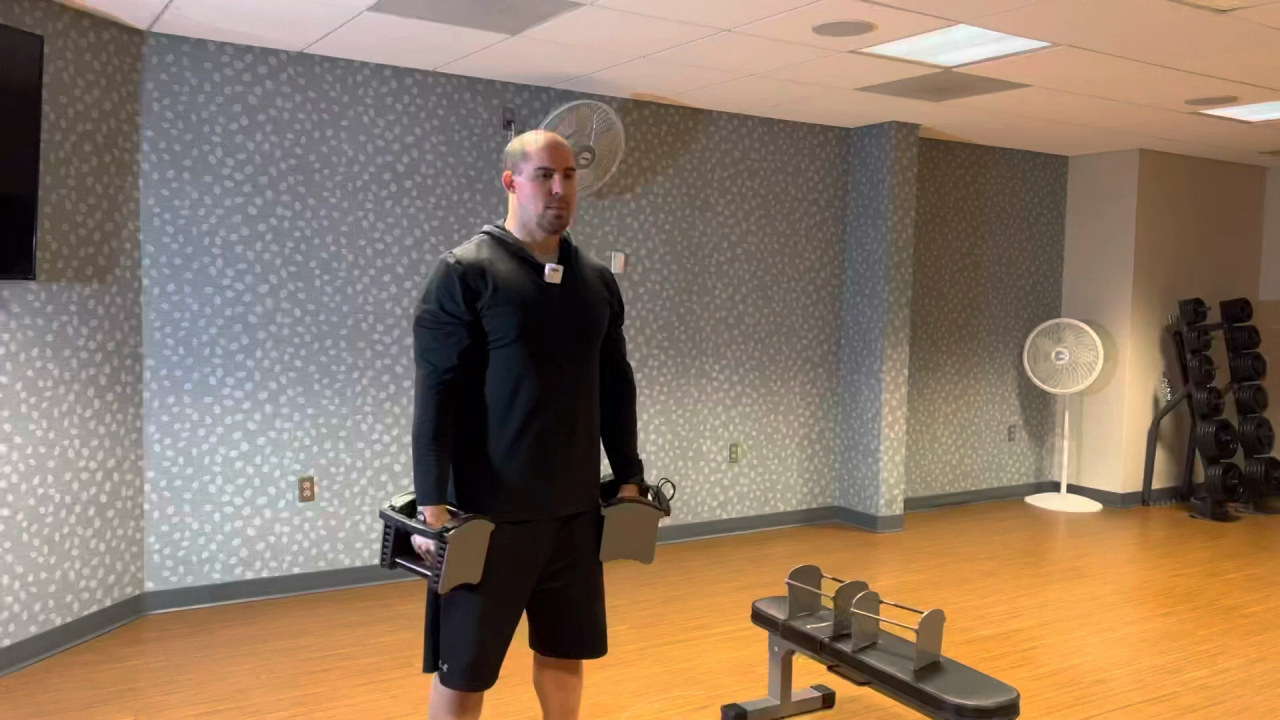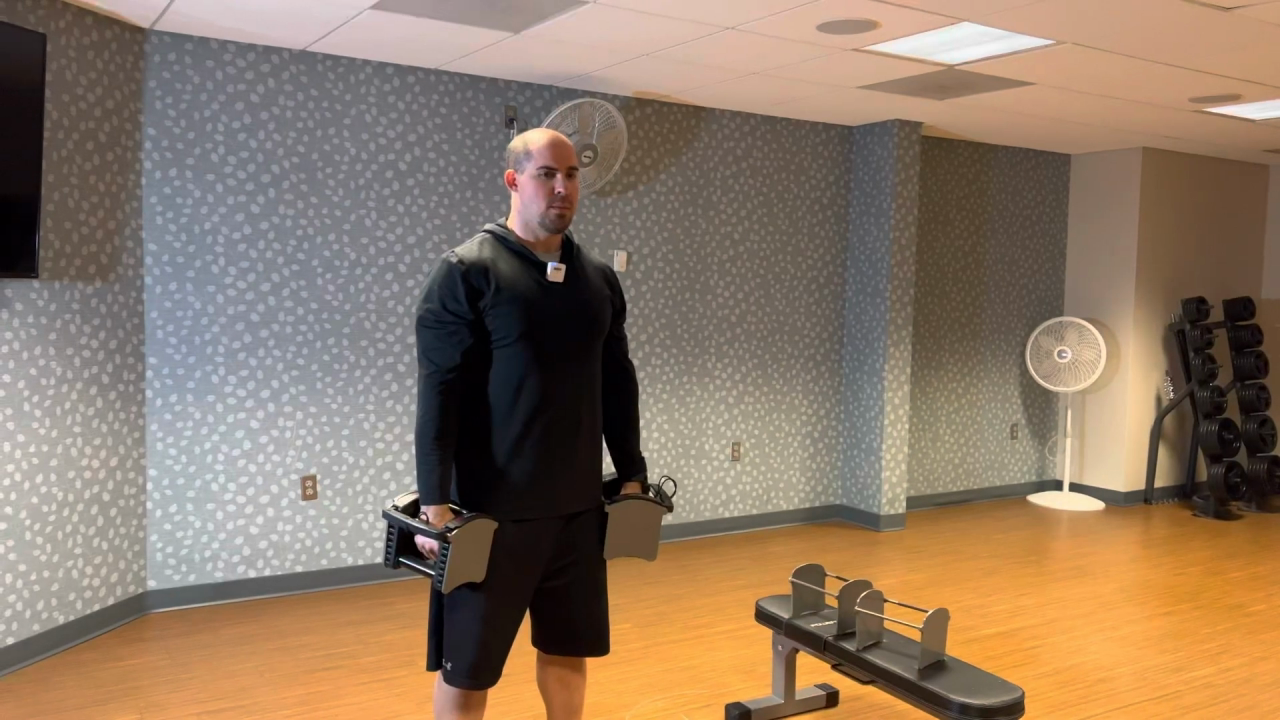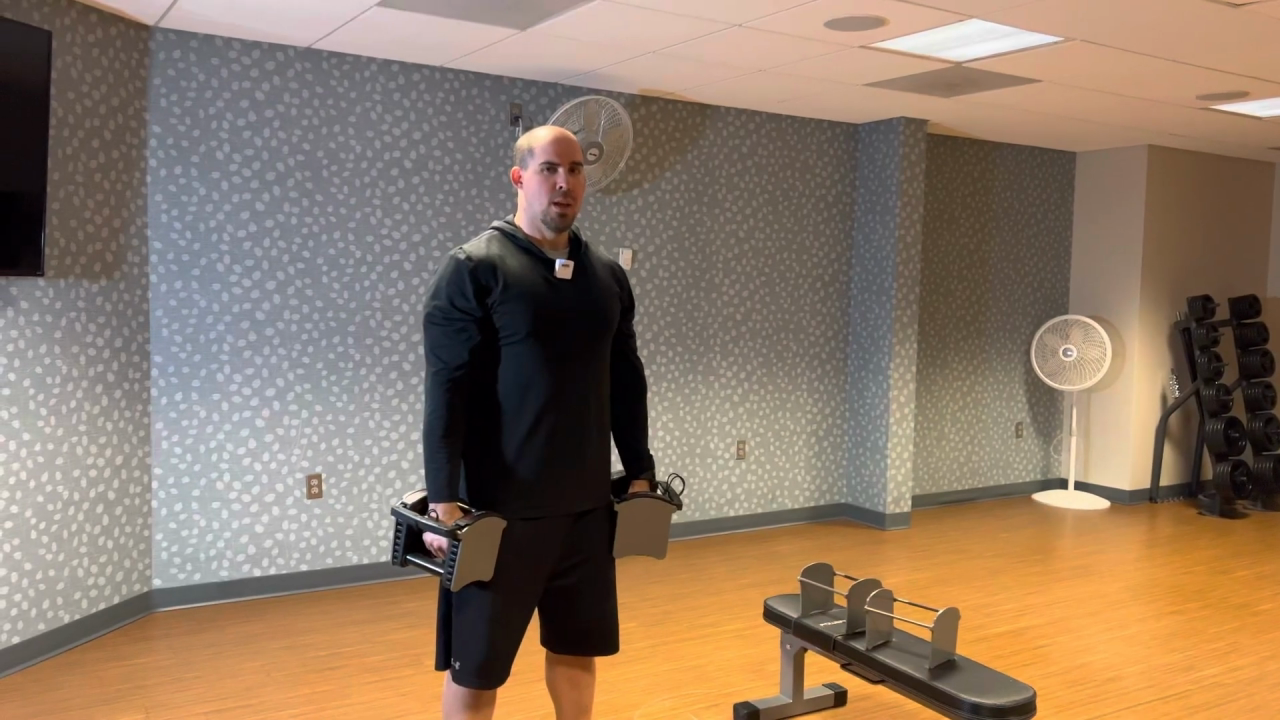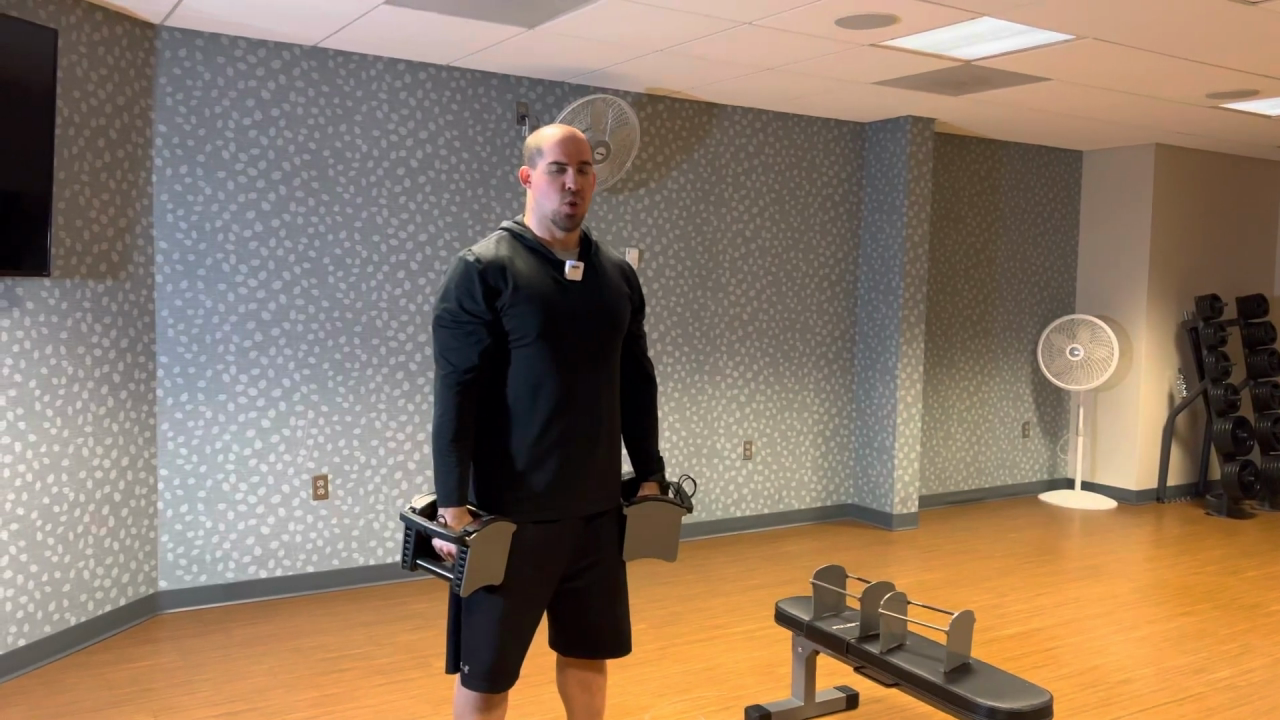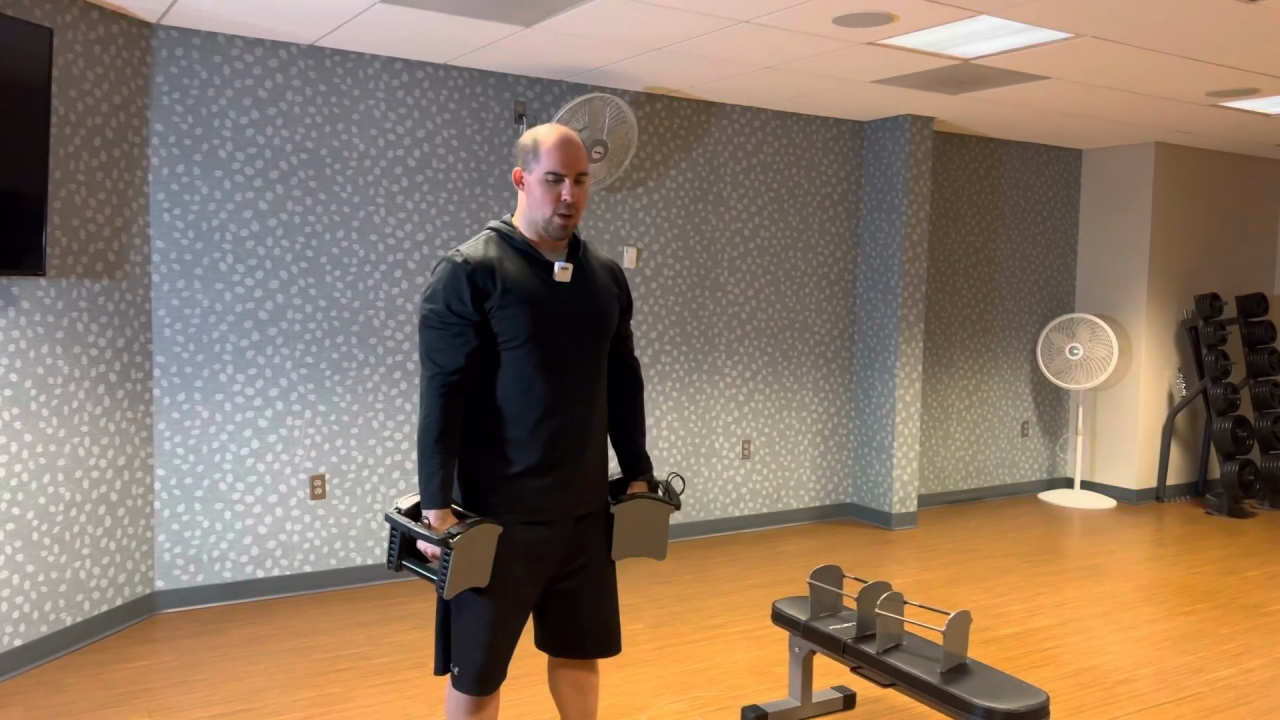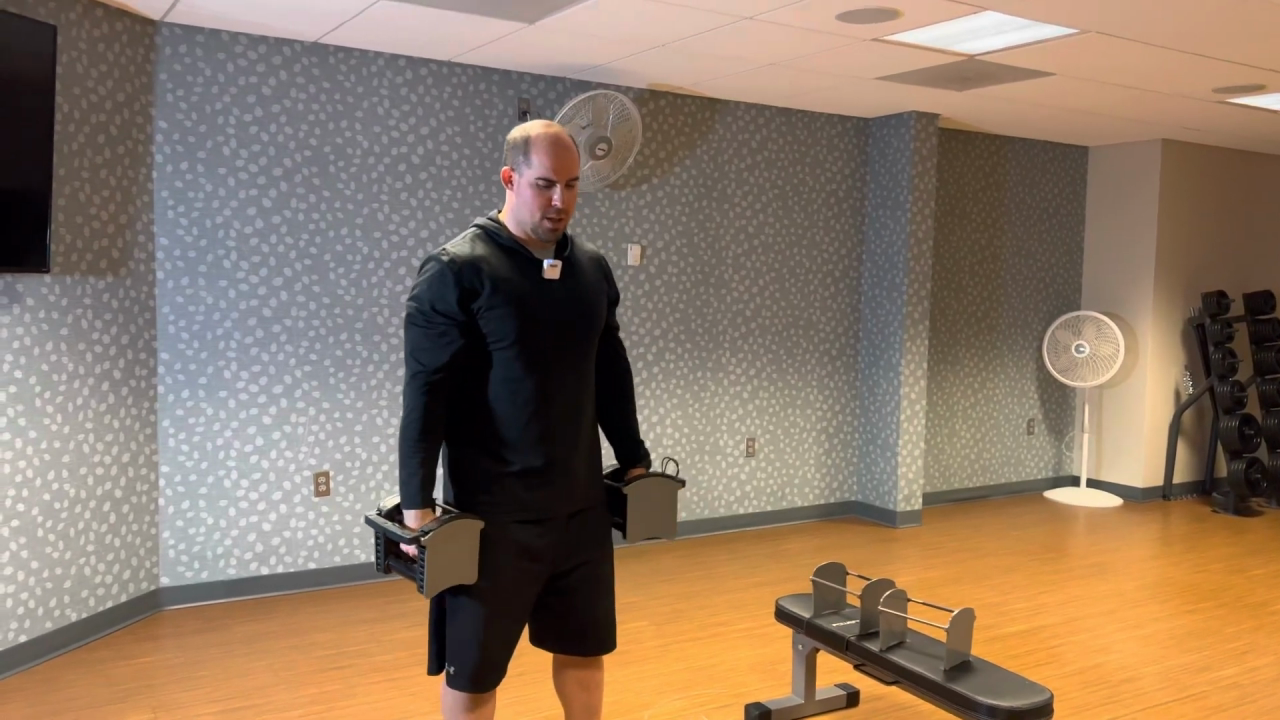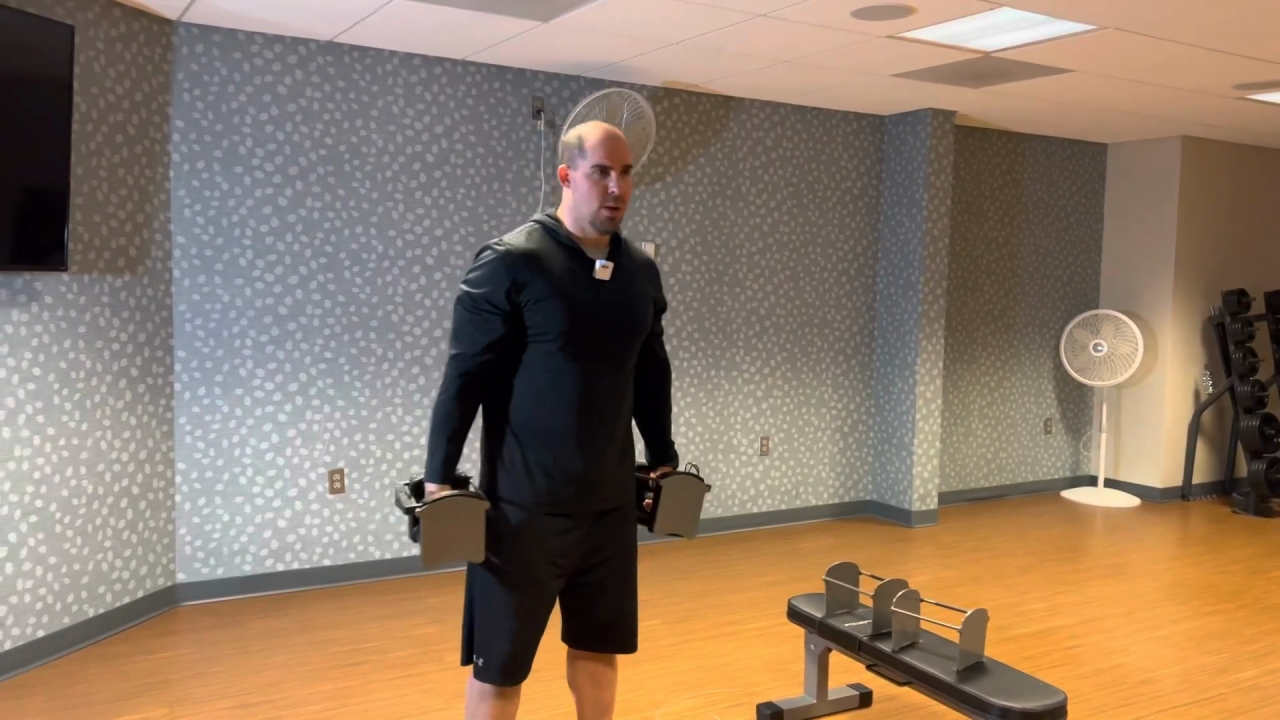
dt=0.5s
person 1, frame 1
left shoulder: (597, 281)
right shoulder: (465, 273)
left elbow: (615, 387)
right elbow: (436, 394)
left wrist: (629, 477)
right wrist: (431, 502)
left hip: (575, 509)
right hip: (488, 513)
left knee: (564, 652)
right knee: (464, 667)
person 1, frame 2
left shoulder: (599, 279)
right shoulder: (466, 273)
left elbow: (618, 384)
right elbow: (439, 393)
left wrist: (632, 475)
right wrist: (434, 503)
left hip: (578, 507)
right hip: (490, 511)
left knee: (568, 649)
right knee: (467, 665)
person 1, frame 3
left shoulder: (607, 275)
right shoulder: (473, 269)
left elbow: (626, 381)
right elbow: (447, 390)
left wrist: (640, 472)
right wrist: (444, 499)
left hip: (587, 505)
right hip: (499, 509)
left knee: (577, 648)
right knee: (476, 665)
person 1, frame 4
left shoulder: (617, 275)
right shoulder: (482, 271)
left elbow: (637, 383)
right elbow: (456, 395)
left wrist: (649, 475)
right wrist: (453, 505)
left hip: (597, 507)
right hip: (509, 512)
left knee: (588, 651)
right knee: (487, 669)
person 1, frame 5
left shoulder: (606, 275)
right shoulder: (469, 272)
left elbow: (624, 382)
right elbow: (442, 396)
left wrist: (637, 473)
right wrist: (437, 504)
left hip: (585, 508)
right hip: (497, 513)
left knee: (580, 651)
right knee: (477, 668)
person 1, frame 6
left shoulder: (592, 269)
right shoulder: (457, 271)
left elbow: (612, 374)
right elbow: (426, 394)
left wrist: (634, 460)
right wrist: (416, 504)
left hip: (581, 502)
right hip: (491, 512)
left knee: (585, 646)
right knee: (473, 668)
person 1, frame 7
left shoulder: (641, 272)
right shoulder: (510, 263)
right elbow: (465, 374)
left wrist: (663, 458)
right wrist: (439, 475)
left hip: (610, 498)
right hip: (525, 501)
left knee: (600, 644)
right knee: (501, 658)
